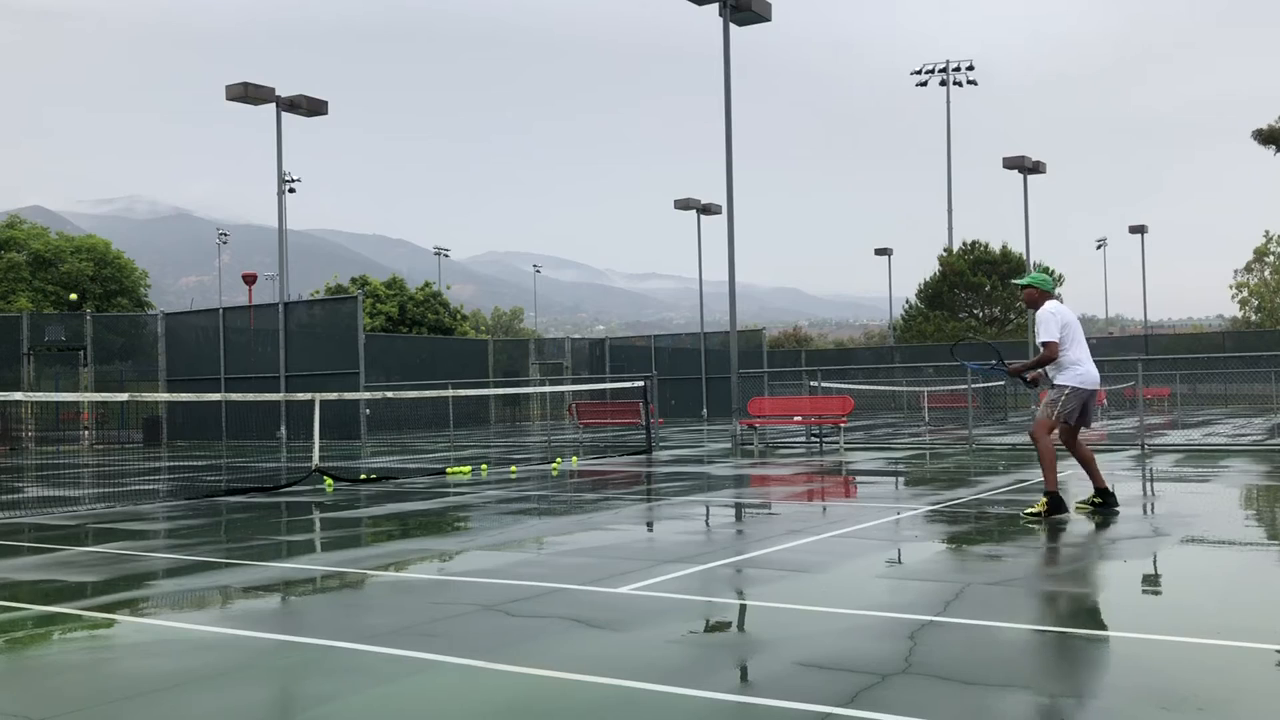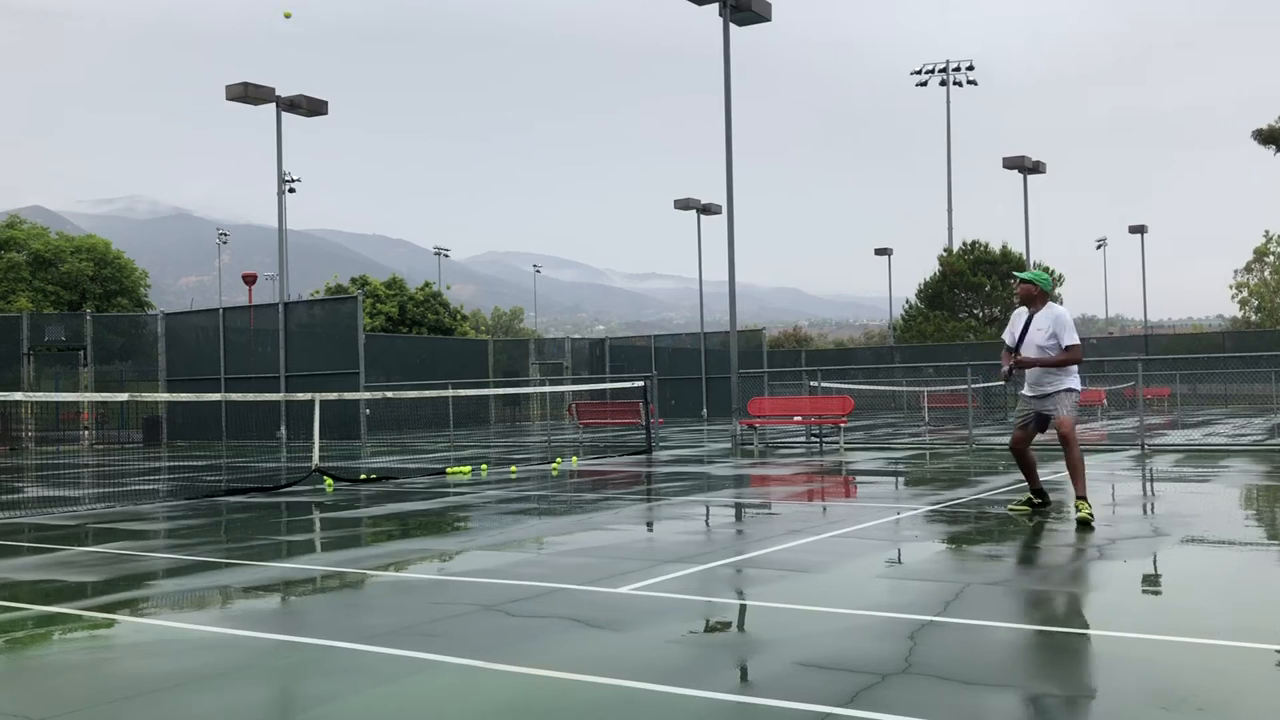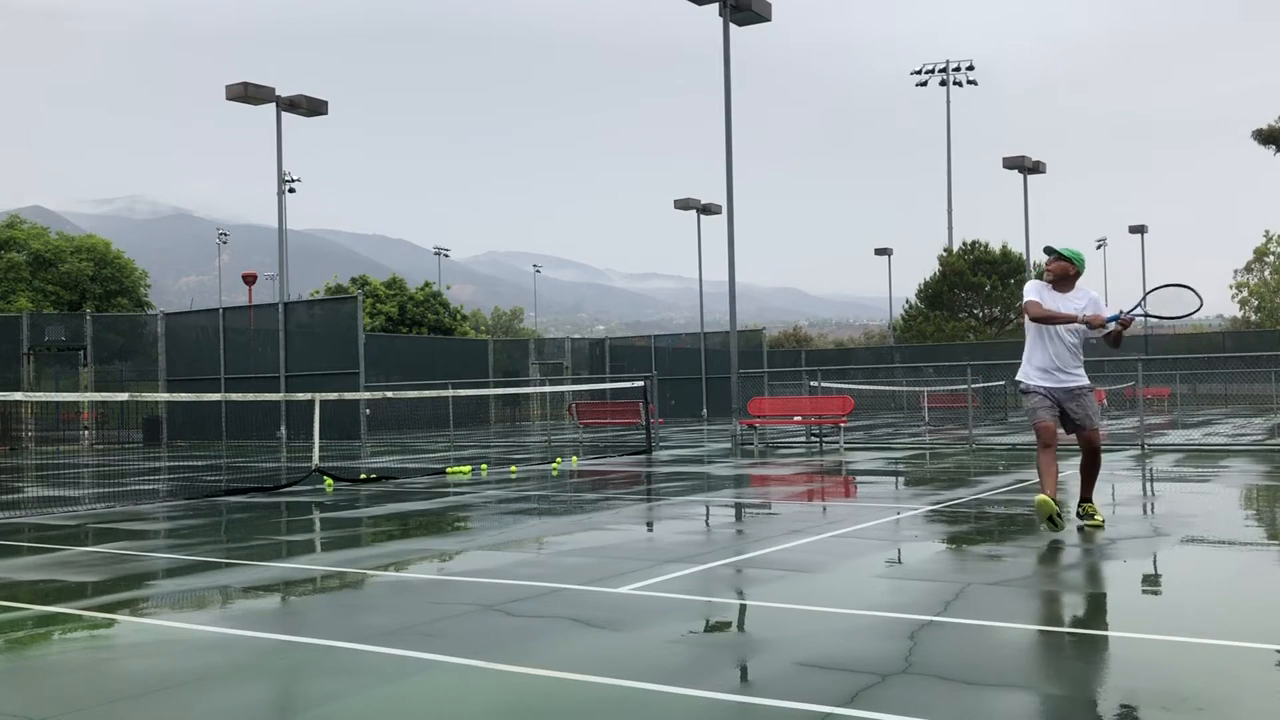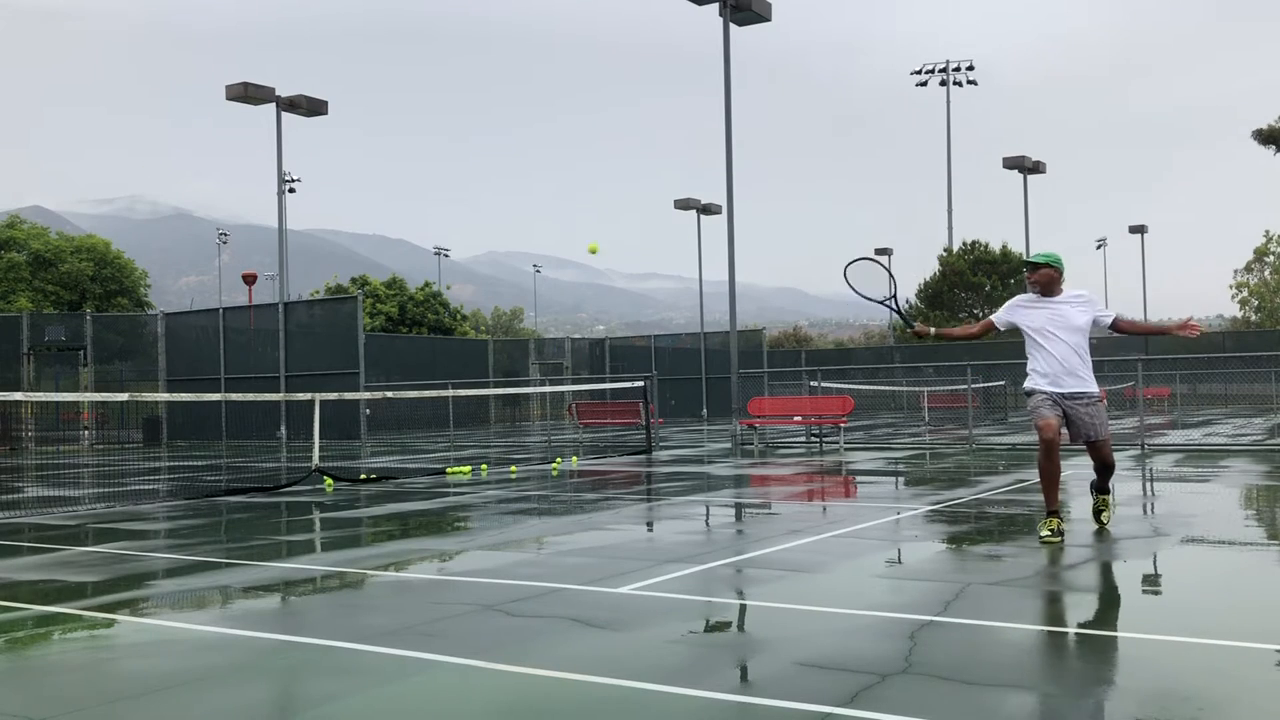
dt=0.5s
person 1, frame 1
left shoulder: (1046, 312)
right shoulder: (1057, 310)
left elbow: (1052, 353)
left wrist: (1022, 368)
right wrist: (1041, 374)
left hip: (1072, 381)
right hip: (1086, 379)
left knee: (1038, 432)
right knee: (1070, 439)
left ankle: (1052, 498)
right ankle: (1103, 495)
person 1, frame 2
left shoulder: (1059, 314)
right shoulder: (1018, 316)
left elbow: (1074, 356)
right elbow: (1008, 350)
left wrist: (1033, 362)
right wrist: (1008, 366)
left hip: (1063, 387)
right hip: (1032, 392)
left knee: (1066, 433)
right knee: (1017, 444)
left ankle: (1081, 501)
right ankle: (1038, 495)
person 1, frame 3
left shoulder: (1090, 299)
right shoulder: (1035, 287)
left elbow: (1113, 341)
right elbow: (1035, 313)
left wrist: (1121, 328)
right wrist: (1083, 317)
left hip: (1074, 384)
right hip: (1036, 384)
left knee: (1092, 445)
right knee: (1047, 437)
left ankle: (1086, 504)
right ankle: (1050, 503)
person 1, frame 4
left shoulder: (1083, 300)
right shoulder: (1019, 305)
left elbow: (1121, 324)
right elbow: (977, 329)
left wrist: (1170, 328)
right wrist: (933, 332)
left hip: (1083, 391)
right hip: (1043, 390)
left knee: (1104, 458)
right knee: (1048, 438)
left ankle: (1101, 490)
right ankle: (1052, 517)
